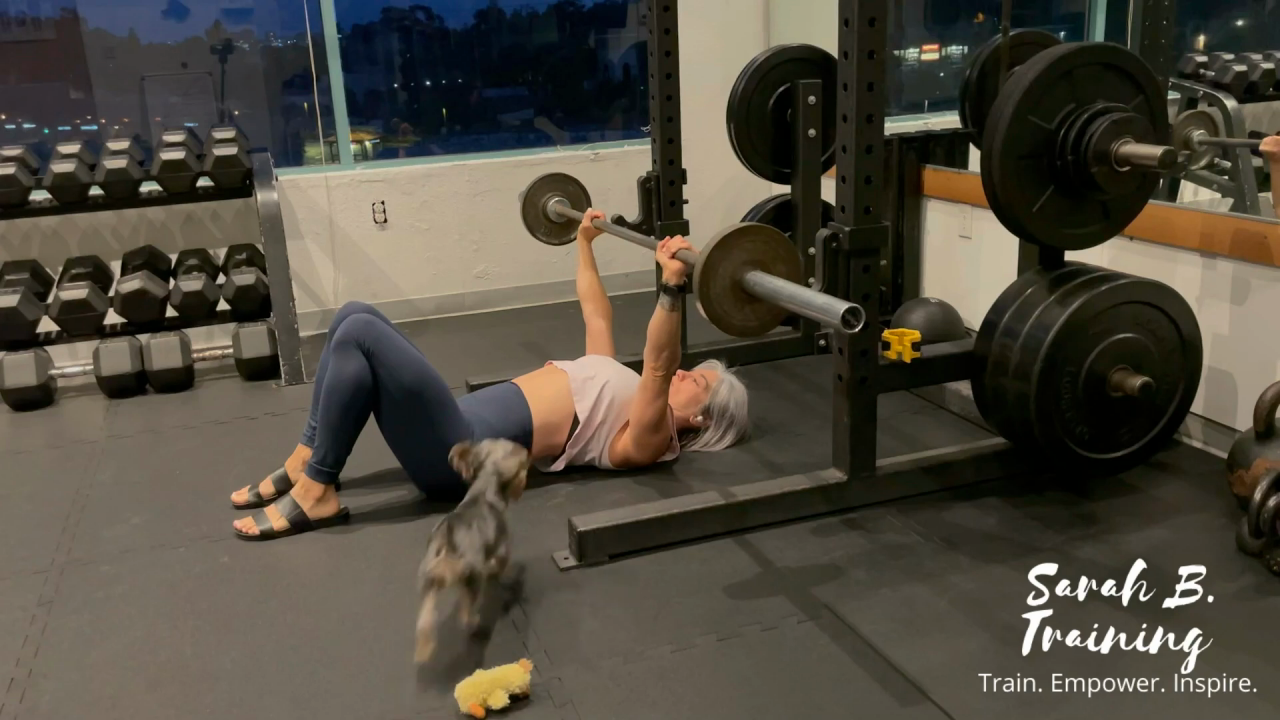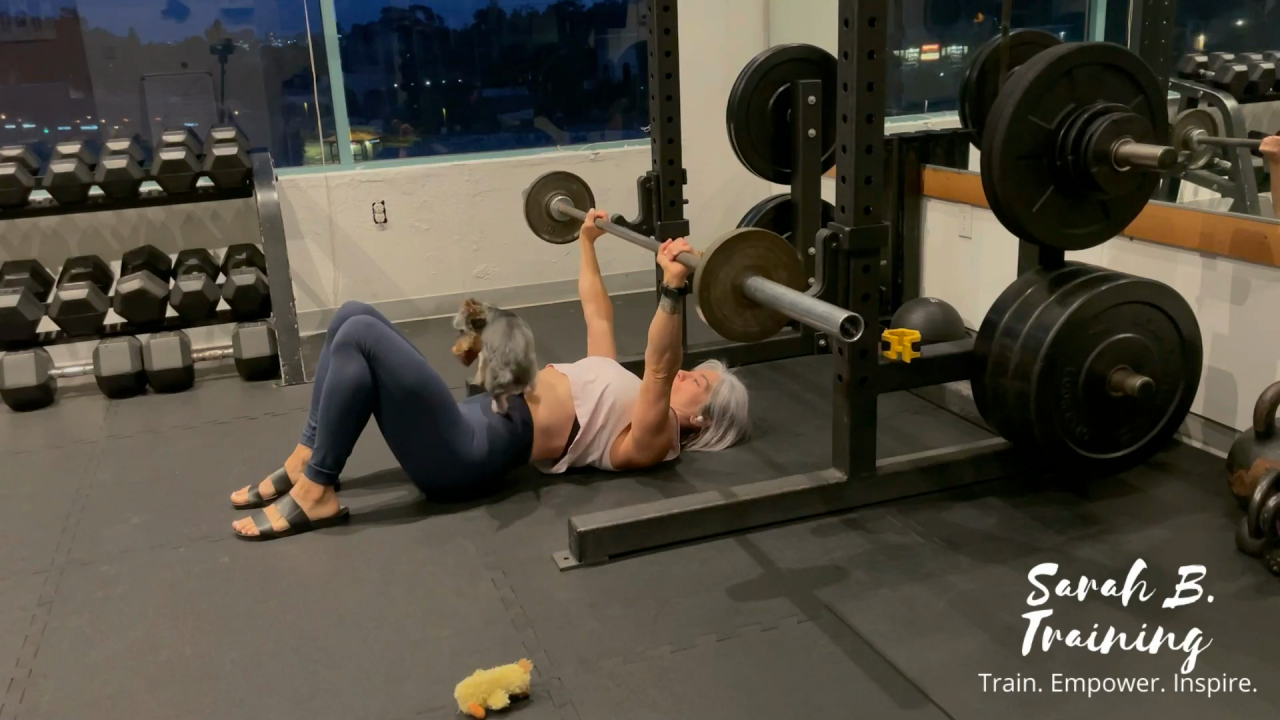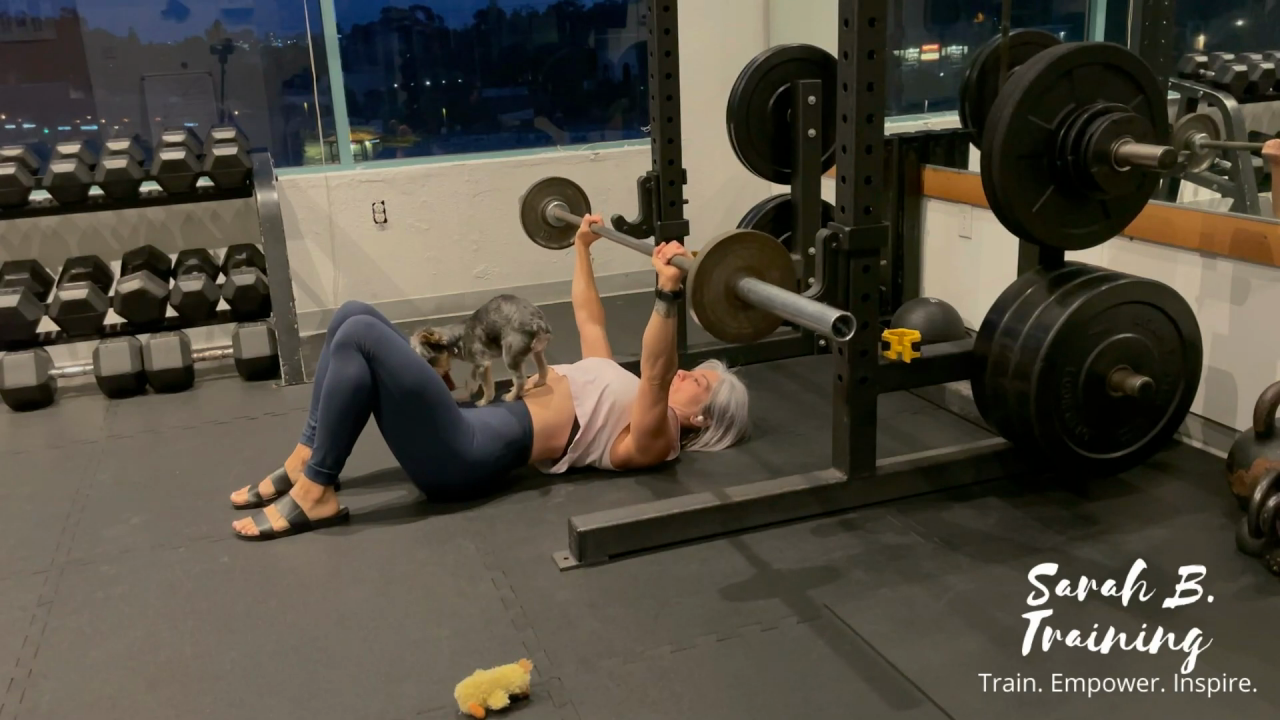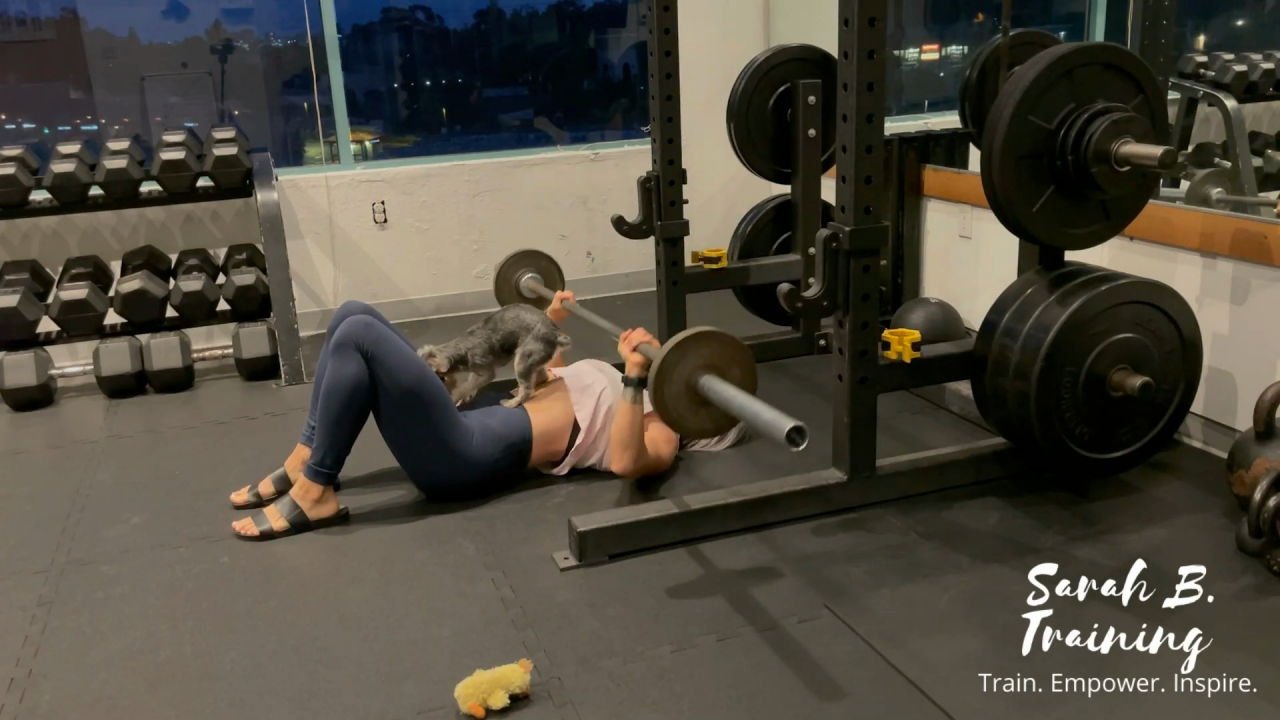
dt=0.5s
person 1, frame 1
left shoulder: (649, 438)
right shoulder: (619, 387)
left elbow: (658, 367)
right elbow: (596, 315)
left wrist: (672, 286)
right wrist: (584, 243)
left hip: (463, 450)
right hip: (463, 421)
left knee: (360, 332)
right knee: (354, 316)
left ankle: (315, 492)
right ankle: (304, 461)
person 1, frame 2
left shoulder: (652, 438)
right shoulder: (622, 389)
left elbow: (661, 368)
right elbow: (598, 316)
left wrist: (674, 288)
right wrist: (587, 243)
left hip: (466, 454)
right hip: (465, 423)
left knee: (360, 336)
right knee: (354, 316)
left ankle: (315, 494)
right ankle: (303, 463)
person 1, frame 3
left shoulder: (653, 439)
right shoulder: (622, 389)
left elbow: (656, 373)
right elbow: (589, 320)
left wrist: (668, 292)
right wrist: (583, 248)
left hip: (465, 455)
right hip: (467, 420)
left knee: (359, 335)
right knee: (354, 315)
left ankle: (314, 493)
right ankle: (303, 462)
person 1, frame 4
left shoulder: (659, 438)
right shoulder: (643, 404)
left elbow: (624, 460)
left wrist: (636, 377)
right wrist: (554, 322)
left hip: (470, 455)
right hip: (469, 422)
left knee: (359, 337)
right knee: (353, 317)
left ankle: (314, 495)
right ankle: (304, 466)
